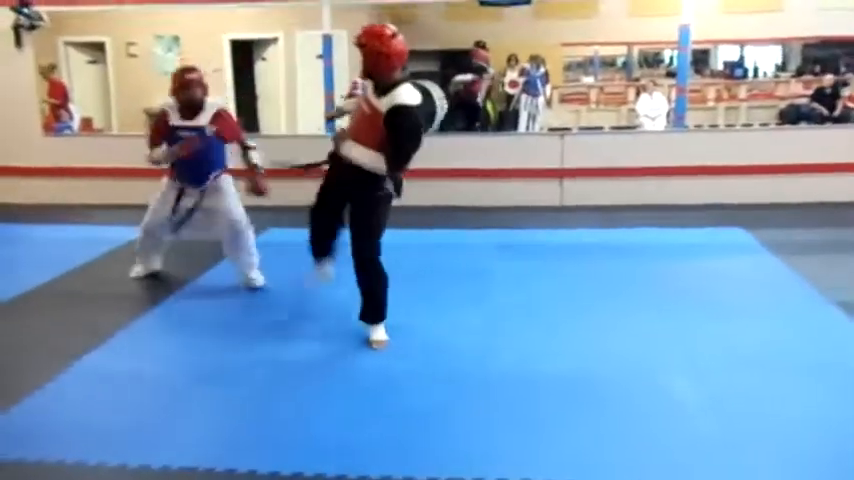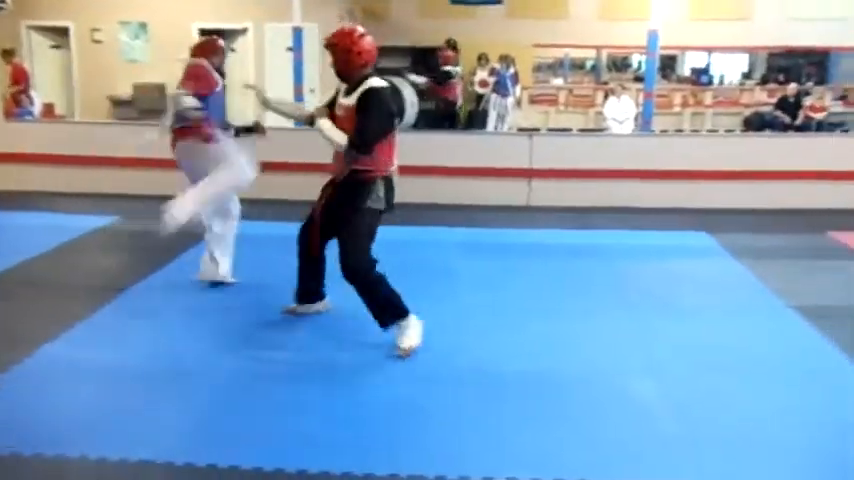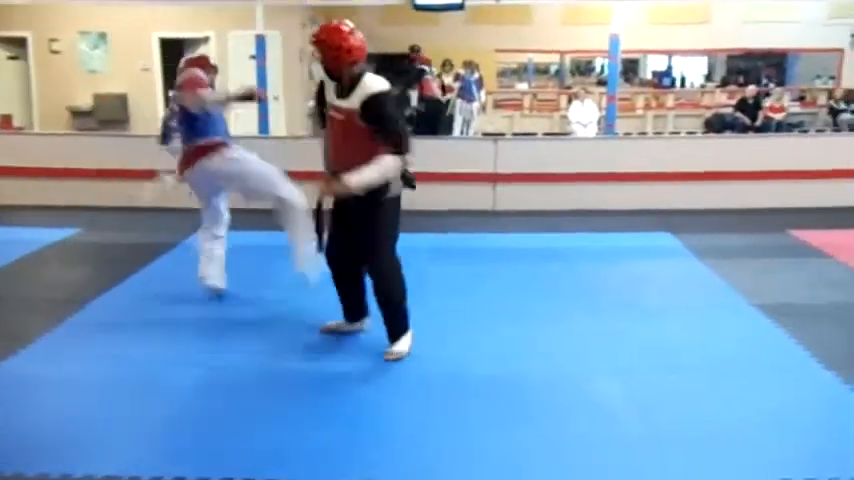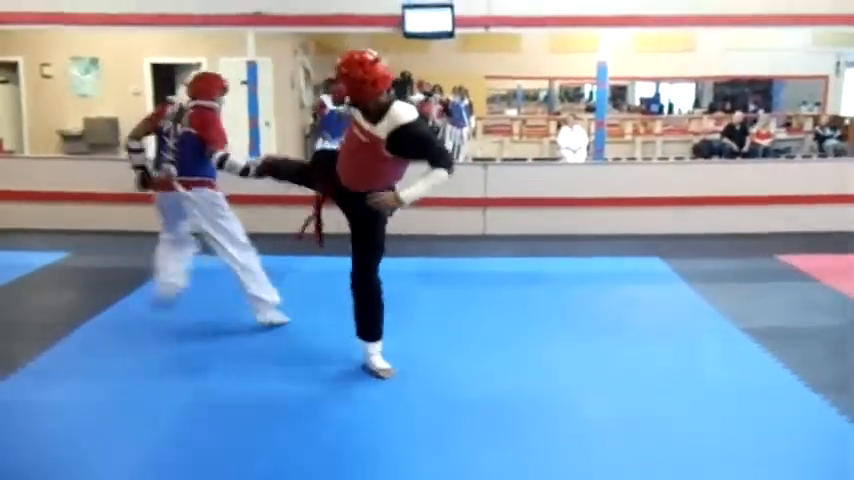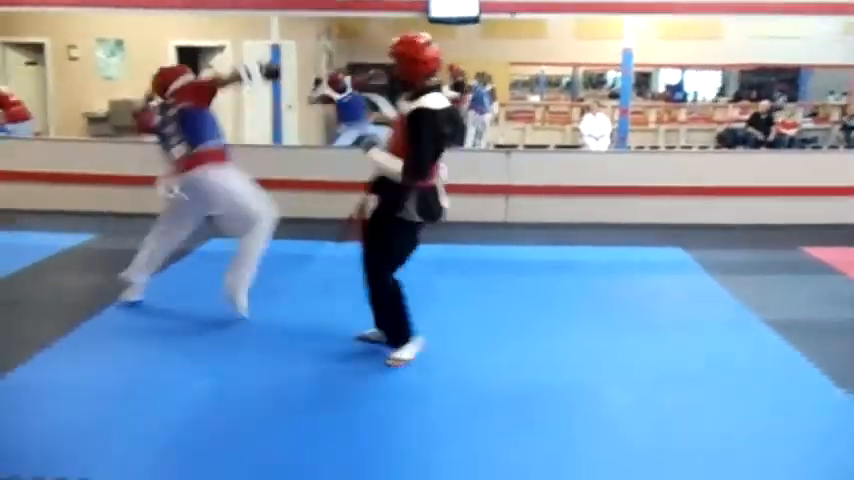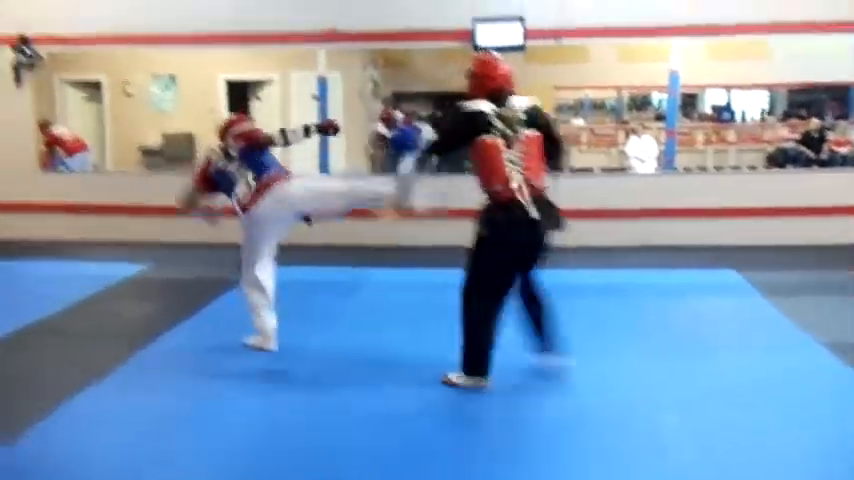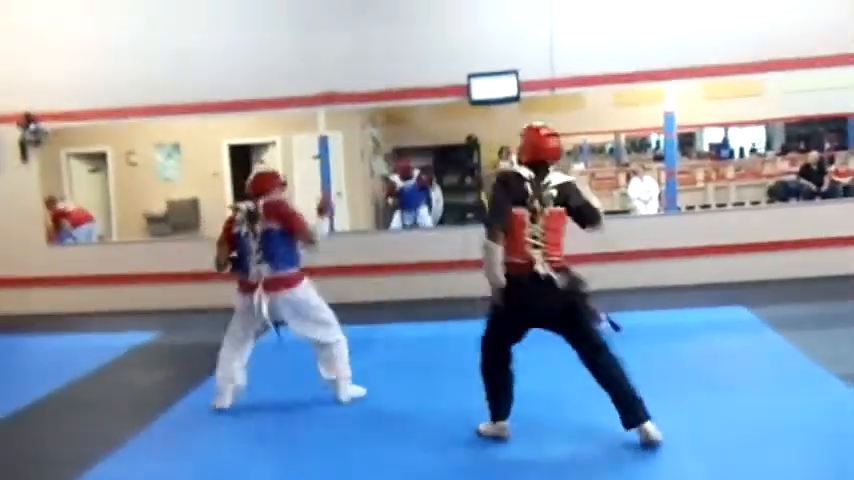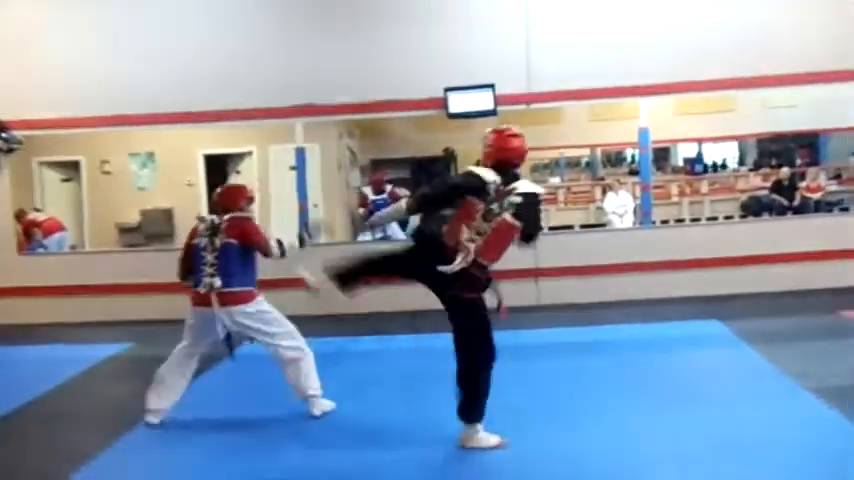
dt=0.3s
person 1, frame 1
left shoulder: (406, 108)
right shoulder: (377, 83)
left elbow: (394, 165)
left wrist: (346, 146)
right wrist: (345, 112)
left hip: (373, 182)
right hip: (344, 165)
left knee: (365, 252)
right knee: (322, 218)
left ankle: (377, 322)
right ankle: (322, 261)
person 1, frame 2
left shoulder: (377, 96)
right shoulder: (349, 90)
left elbow: (356, 148)
right elbow: (319, 115)
left wrist: (322, 123)
right wrist: (270, 103)
left hip: (368, 190)
right hip: (344, 184)
left knee: (355, 263)
right knee: (310, 238)
left ankle: (405, 322)
right ankle: (312, 299)
person 1, frame 3
left shoulder: (376, 97)
right shoulder: (328, 86)
left elbow: (398, 153)
left wrist: (348, 183)
left hip: (375, 189)
right hip: (345, 183)
left knee: (381, 262)
right knee: (341, 254)
left ankle: (400, 334)
right ankle: (355, 318)
person 1, frame 4
left shoulder: (404, 126)
right shoulder: (361, 105)
left elbow: (443, 165)
left wrist: (401, 198)
left hip: (368, 200)
right hip: (337, 175)
left knee: (365, 275)
right knee: (301, 170)
left ankle: (373, 350)
right ankle: (270, 166)
person 1, frame 5
left shoulder: (427, 113)
right shoulder: (433, 98)
left elbow: (413, 171)
left wrist: (372, 151)
left hip: (411, 201)
right hip: (400, 194)
left knee: (380, 271)
right knee: (374, 258)
left ankle: (404, 342)
right ankle: (385, 328)
person 1, frame 6
left shoulder: (470, 116)
right shoulder: (531, 111)
left elbow: (433, 154)
right elbow: (557, 156)
left hip: (504, 217)
right hip: (538, 213)
left knee: (480, 294)
right knee: (525, 283)
left ankle: (474, 373)
right ankle: (549, 350)
person 1, frame 7
left shoulder: (510, 180)
right shoulder: (567, 186)
left elbow: (493, 233)
right elbow: (594, 220)
left wrist: (496, 280)
left hip: (518, 287)
right hip: (560, 287)
left knee: (494, 349)
right knee: (599, 356)
left ankle: (499, 422)
right ankle: (642, 425)
person 1, frame 8
left shoulder: (474, 179)
right shoulder: (530, 197)
left elbow: (420, 201)
right elbow: (528, 237)
left wrist: (375, 219)
left hip: (429, 259)
right hip: (465, 281)
left knee: (384, 261)
right knee: (479, 355)
left ankle: (337, 275)
right ankle: (472, 432)
person 2, frame 1
left shoulder: (218, 113)
right shoulder: (166, 115)
left elbow: (245, 144)
right elbow: (153, 154)
left wrist: (256, 172)
right wrist: (173, 152)
left hip: (214, 181)
right hip: (180, 182)
left knee: (236, 223)
right knee: (153, 225)
left ankle: (249, 273)
right ankle: (148, 263)
person 2, frame 2
left shoulder: (211, 81)
right shoulder: (199, 69)
left elbow: (219, 125)
right elbow: (183, 97)
left wrist: (247, 130)
right wrist: (199, 123)
right hip: (193, 142)
left knee: (227, 211)
right knee: (243, 171)
left ankle: (216, 270)
right ankle: (183, 208)
person 2, frame 3
left shoulder: (184, 93)
right shoulder: (192, 79)
right elbow: (194, 102)
right wrist: (239, 95)
left hip: (193, 168)
right hip: (215, 156)
left knee: (214, 222)
right knee: (285, 196)
left ankle: (213, 277)
right ankle: (306, 255)
person 2, frame 4
left shoulder: (167, 111)
right shoulder: (208, 115)
left elbow: (133, 138)
right elbow: (218, 157)
left wrist: (142, 171)
right wrist: (255, 169)
left hip: (165, 192)
right hip: (198, 193)
left knee: (173, 238)
right knee: (236, 247)
left ankle: (169, 284)
right ankle: (267, 309)
person 2, frame 5
left shoulder: (153, 110)
right shoulder: (190, 92)
right elbow: (228, 79)
left wrist: (150, 100)
right wrist: (263, 70)
left hip: (184, 179)
right hip: (212, 170)
left knee: (165, 234)
right knee: (261, 219)
left ankle: (133, 287)
right ankle: (237, 287)
person 2, frame 6
left shoulder: (212, 161)
right shoulder: (245, 137)
left elbow: (188, 201)
right elbow: (272, 139)
left wrist: (207, 210)
right wrist: (314, 128)
left hip: (257, 212)
right hip: (285, 190)
left knee: (256, 275)
right knee: (350, 192)
left ankle: (265, 337)
right ankle: (394, 192)
person 2, frame 7
left shoulder: (235, 218)
right shoulder: (278, 207)
left elbow: (221, 262)
right elbow: (311, 238)
right wrist: (324, 215)
left hip: (253, 293)
right hip: (290, 287)
left knee: (235, 341)
right knee: (329, 332)
left ankle: (224, 395)
right ankle: (344, 387)
person 2, frame 8
left shoulder: (198, 229)
right shoulder: (242, 224)
left elbow: (183, 275)
right elbow: (270, 250)
left hip: (204, 307)
right hip: (242, 305)
left knee: (184, 356)
right knee: (292, 345)
left ankle: (155, 410)
right ankle: (315, 401)
